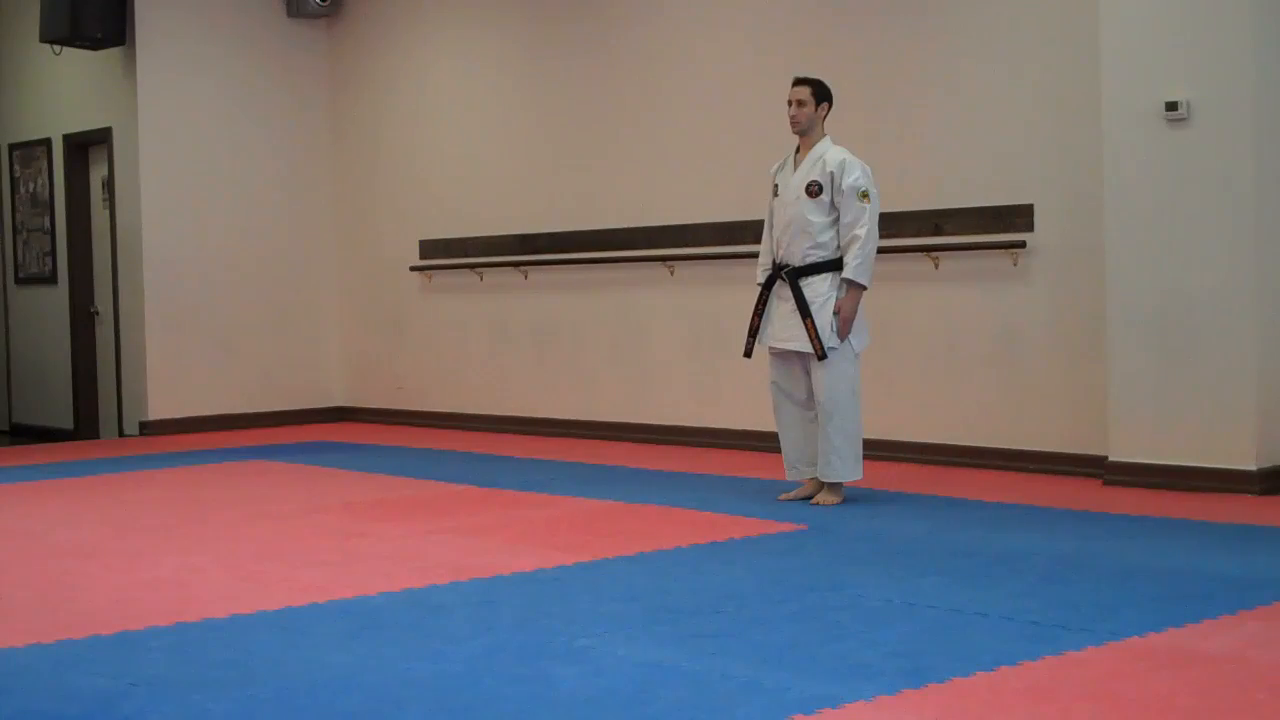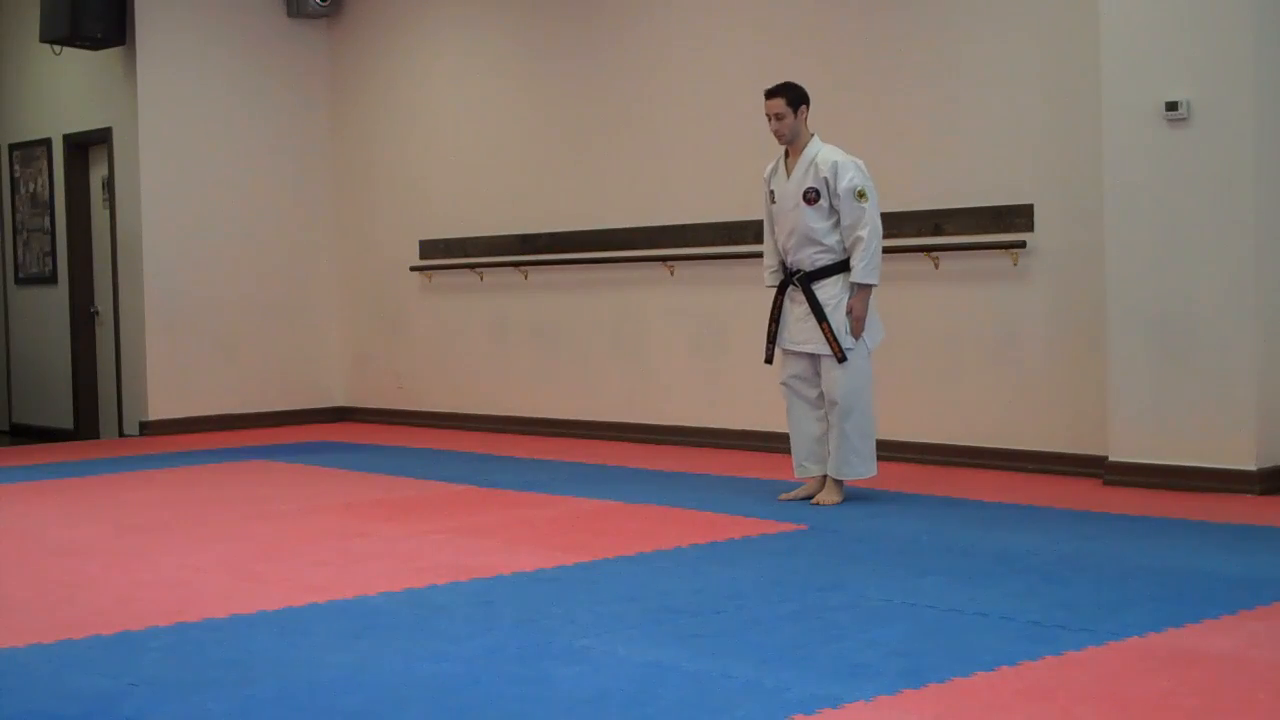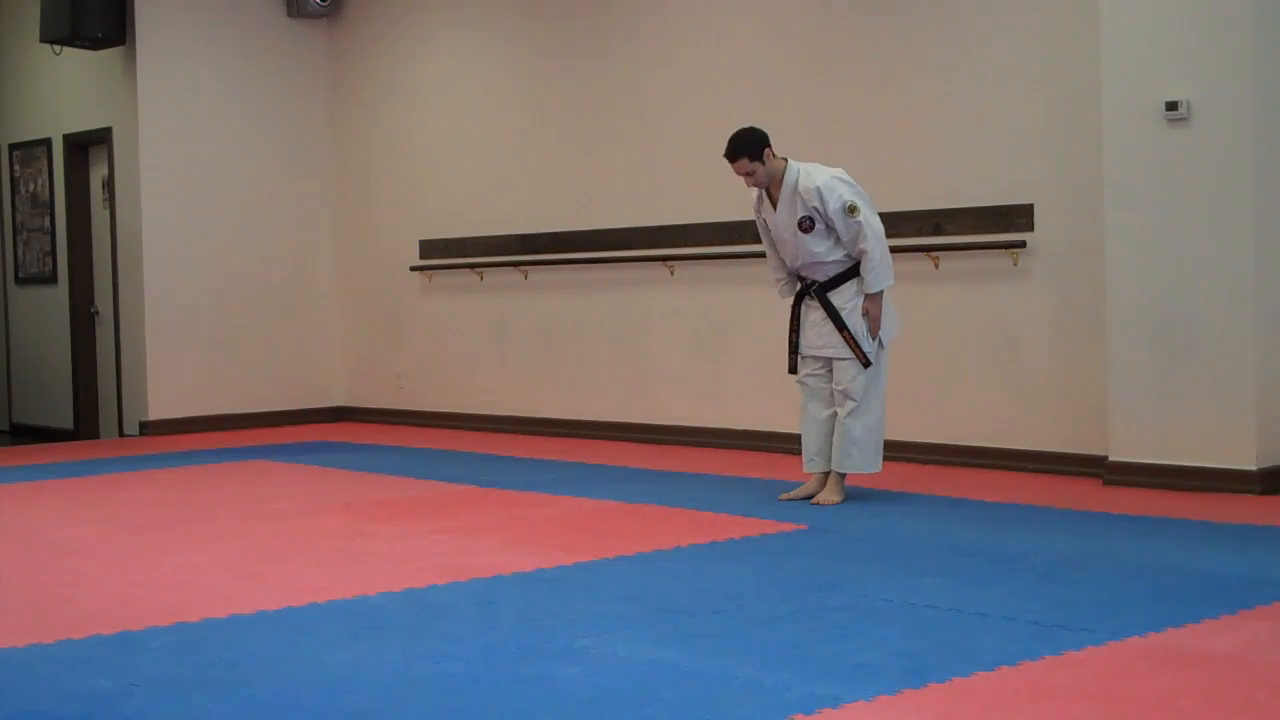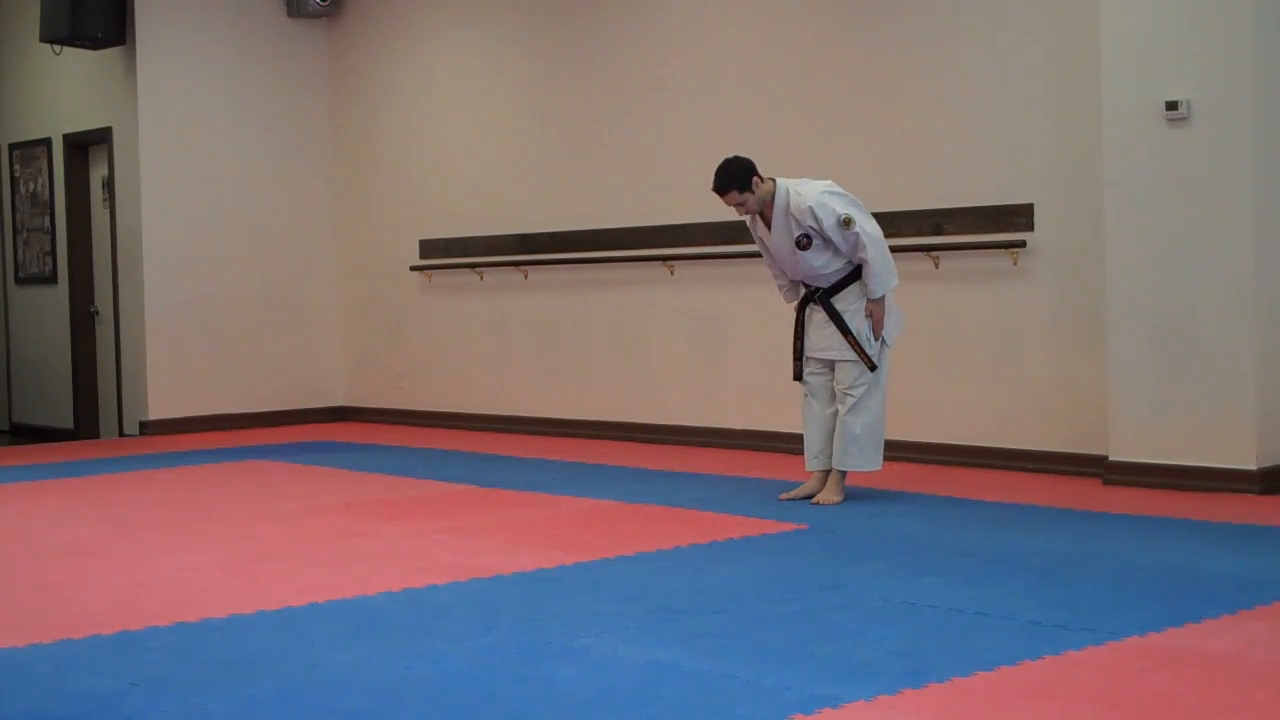
dt=0.5s
person 1, frame 1
left shoulder: (843, 165)
right shoulder: (781, 170)
left elbow: (862, 235)
left wrist: (851, 295)
right wrist: (766, 287)
left hip: (825, 292)
right hip: (784, 294)
left knee: (832, 391)
right knee: (789, 392)
left ankle: (834, 482)
right ankle: (810, 477)
person 1, frame 2
left shoulder: (837, 165)
right shoulder: (773, 173)
left elbow: (865, 232)
left wrist: (860, 295)
right wrist: (778, 289)
left hip: (835, 293)
right hip: (796, 296)
left knee: (843, 391)
right knee: (798, 390)
left ankle: (837, 479)
right ankle: (813, 476)
person 1, frame 3
left shoulder: (821, 185)
right shoulder: (761, 200)
left elbow: (869, 236)
left wrist: (873, 296)
right wrist: (795, 298)
left hip: (853, 295)
right hip: (814, 300)
left knee: (853, 386)
right knee: (814, 388)
left ankle: (838, 479)
right ankle: (818, 475)
person 1, frame 4
left shoulder: (812, 201)
right shoulder: (756, 218)
left elbow: (868, 240)
left wrist: (877, 299)
right wrist: (800, 303)
left hip: (856, 296)
right hip: (818, 303)
left knee: (855, 386)
right knee: (816, 388)
left ankle: (838, 477)
right ankle: (819, 474)
